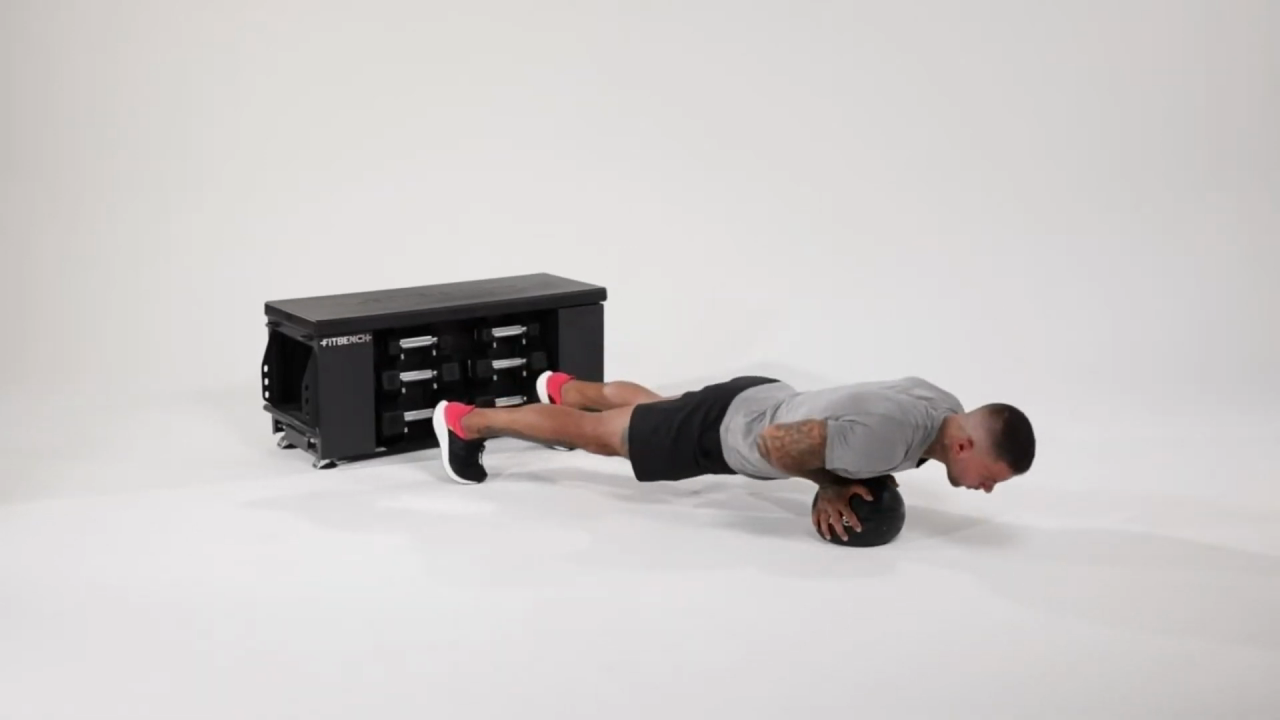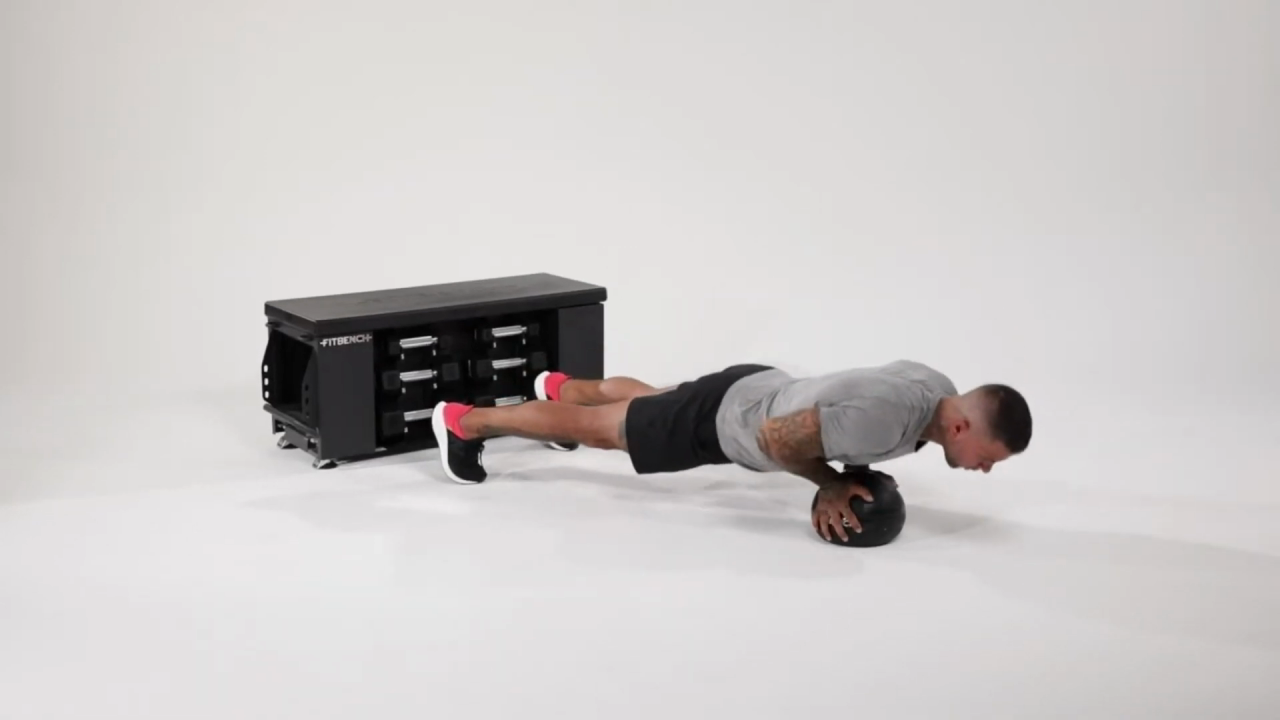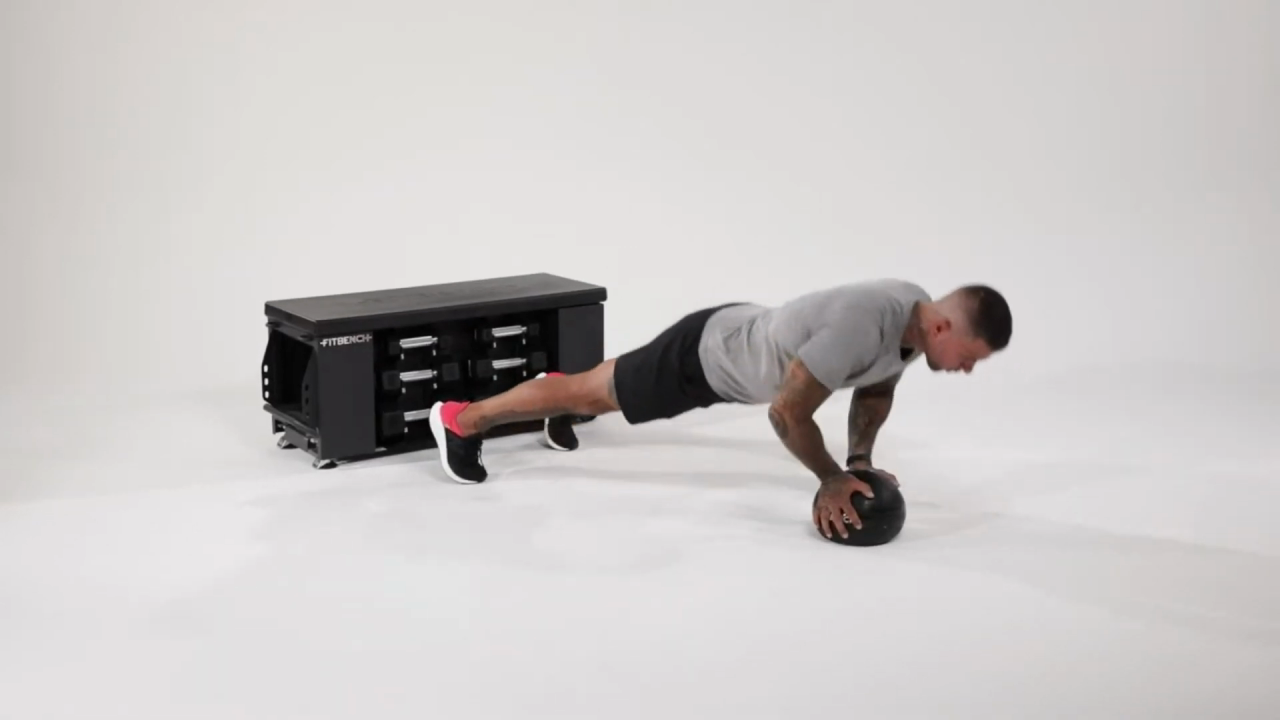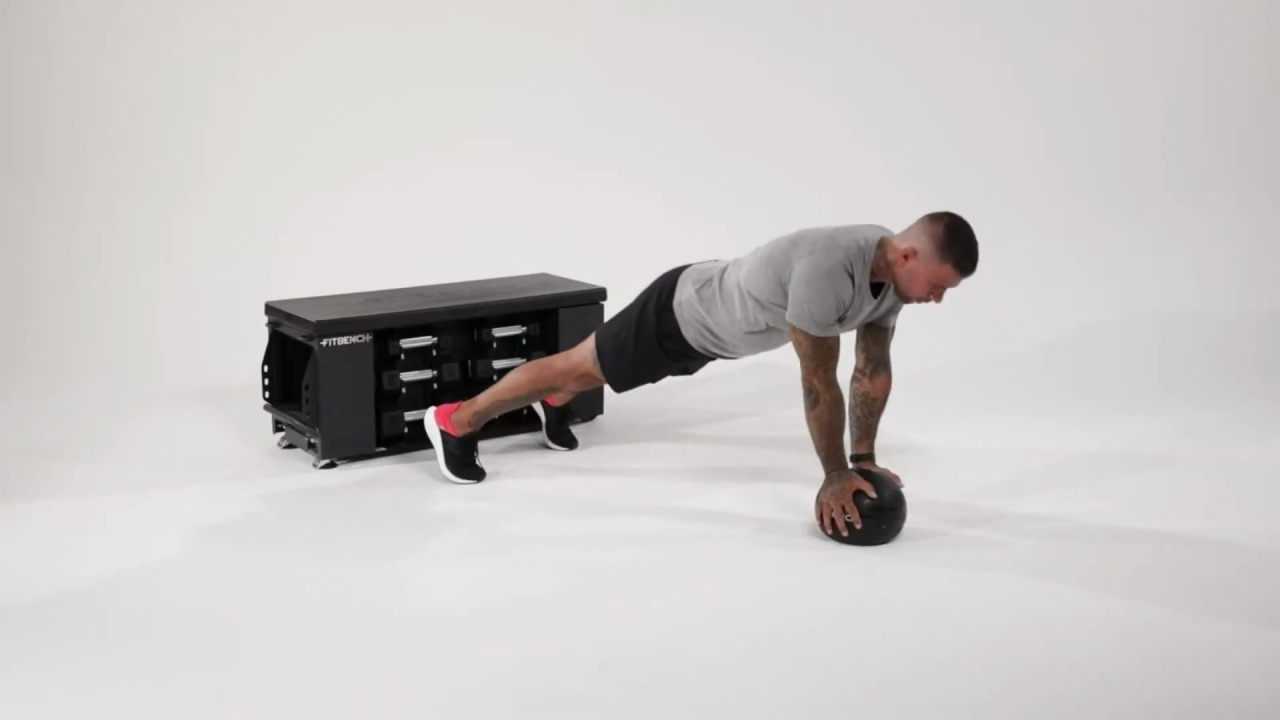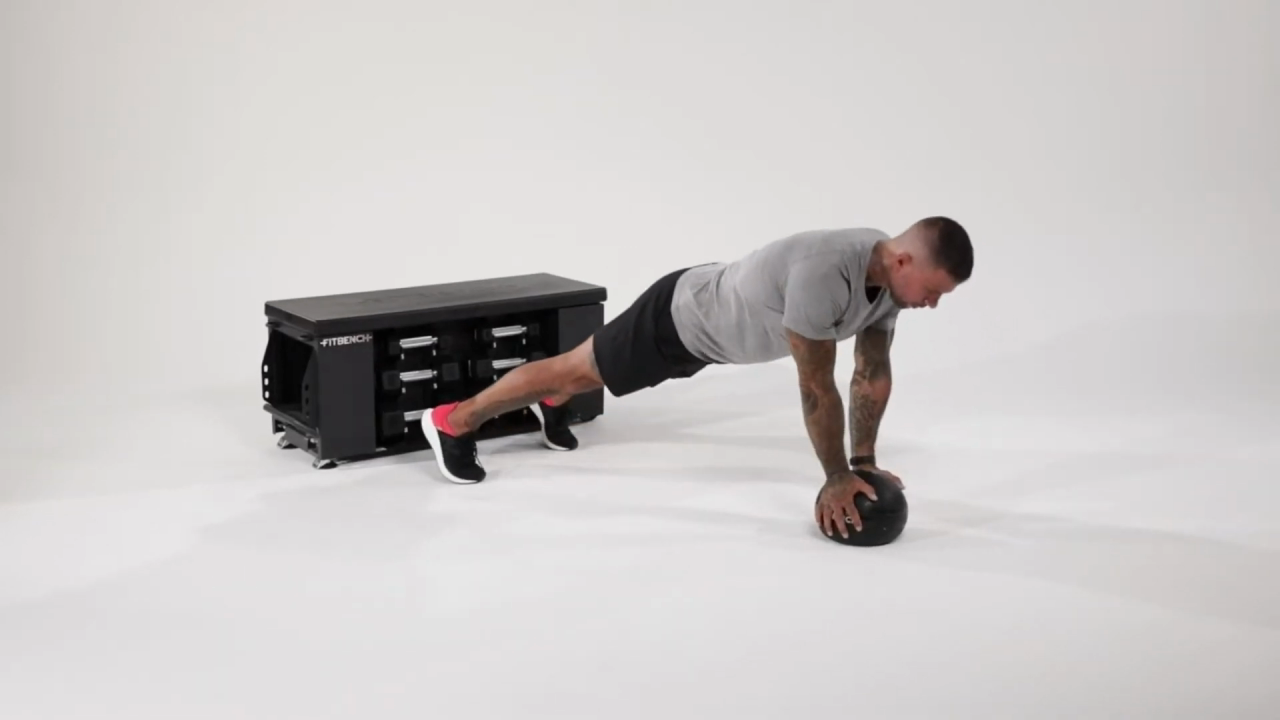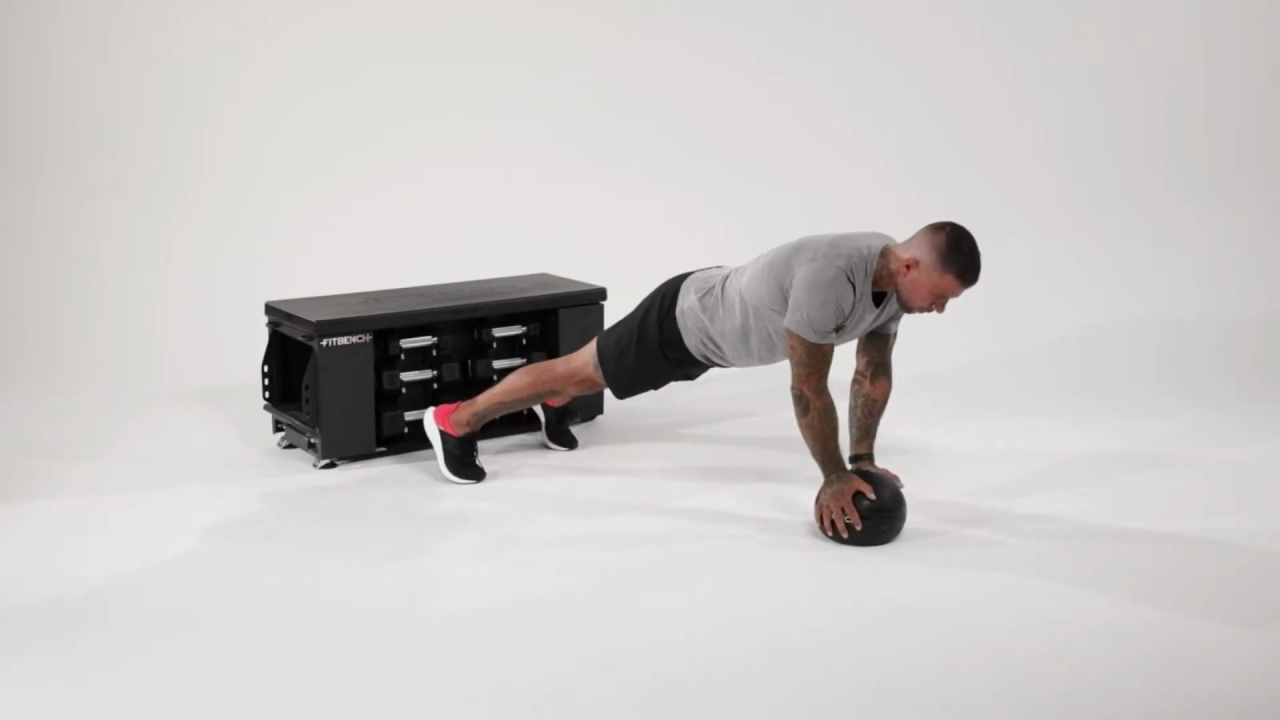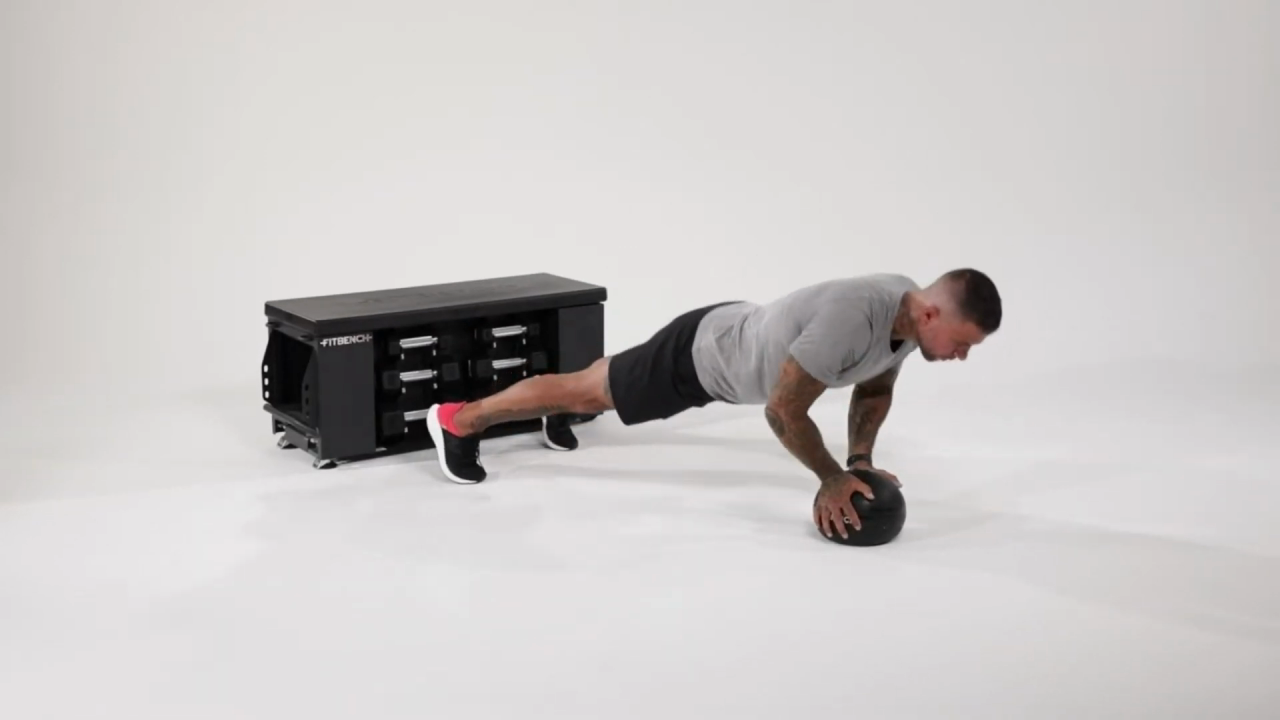
dt=0.3s
person 1, frame 1
left shoulder: (943, 408)
right shoulder: (887, 438)
right elbow: (777, 444)
left wrist: (857, 469)
right wrist: (832, 483)
left hip: (760, 400)
right hip: (724, 432)
left knee: (646, 405)
right knee: (600, 435)
left ankle: (562, 388)
right ankle: (464, 420)
person 1, frame 2
left shoulder: (937, 390)
right shoulder: (885, 421)
right elbow: (774, 438)
left wrist: (857, 466)
right wrist: (830, 486)
left hip: (759, 389)
right hip: (722, 420)
left knee: (643, 399)
right knee: (597, 428)
left ankle: (561, 385)
right ankle: (463, 420)
person 1, frame 3
left shoulder: (915, 319)
right shoulder: (860, 330)
left elbow: (873, 392)
right elbow: (785, 412)
left wrist: (861, 462)
right wrist: (832, 481)
left hip: (736, 350)
right hip: (706, 353)
left knee: (619, 382)
right knee: (595, 392)
left ankle: (555, 379)
right ankle: (460, 421)
person 1, frame 4
left shoulder: (889, 271)
right shoulder: (827, 271)
left elbow: (873, 369)
right elbow: (819, 385)
left wrist: (865, 459)
right wrist: (836, 478)
left hip: (712, 321)
right hip: (682, 311)
left knee: (597, 369)
right knee: (584, 366)
left ankle: (554, 405)
right ankle: (455, 421)
person 1, frame 5
left shoulder: (888, 274)
right shoulder: (823, 274)
left elbow: (873, 372)
right elbow: (817, 388)
left wrist: (865, 460)
right wrist: (837, 480)
left hip: (712, 325)
right hip: (680, 316)
left knee: (596, 369)
right knee: (579, 369)
left ankle: (551, 405)
right ankle: (453, 422)
person 1, frame 6
left shoulder: (894, 279)
right shoulder: (830, 278)
left elbow: (874, 373)
right elbow: (808, 390)
left wrist: (864, 459)
right wrist: (835, 479)
left hip: (713, 325)
right hip: (685, 320)
left knee: (597, 371)
right knee: (581, 371)
left ankle: (553, 403)
right ankle: (455, 421)
person 1, frame 7
left shoulder: (908, 311)
right shoulder: (851, 319)
left elbow: (876, 383)
right elbow: (781, 409)
left wrist: (861, 460)
right wrist: (832, 479)
left hip: (735, 340)
right hip: (700, 353)
left knee: (618, 378)
right knee: (593, 392)
left ankle: (555, 391)
right ankle: (458, 420)
